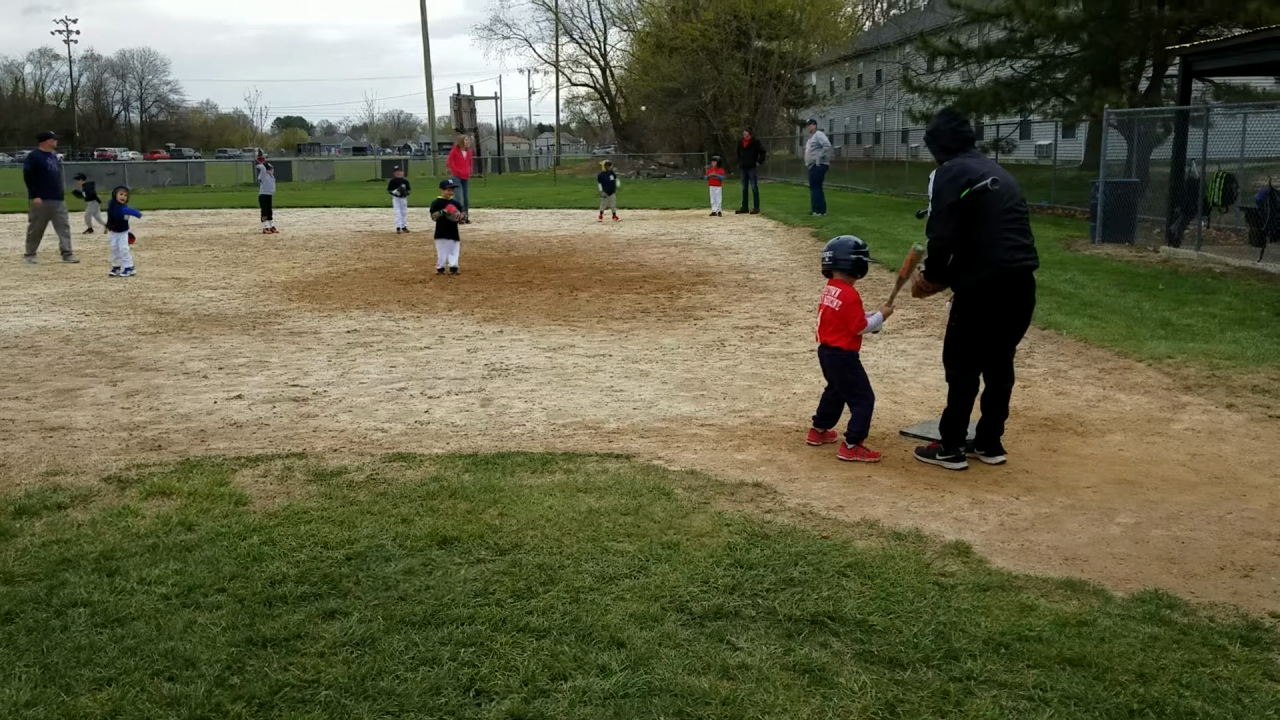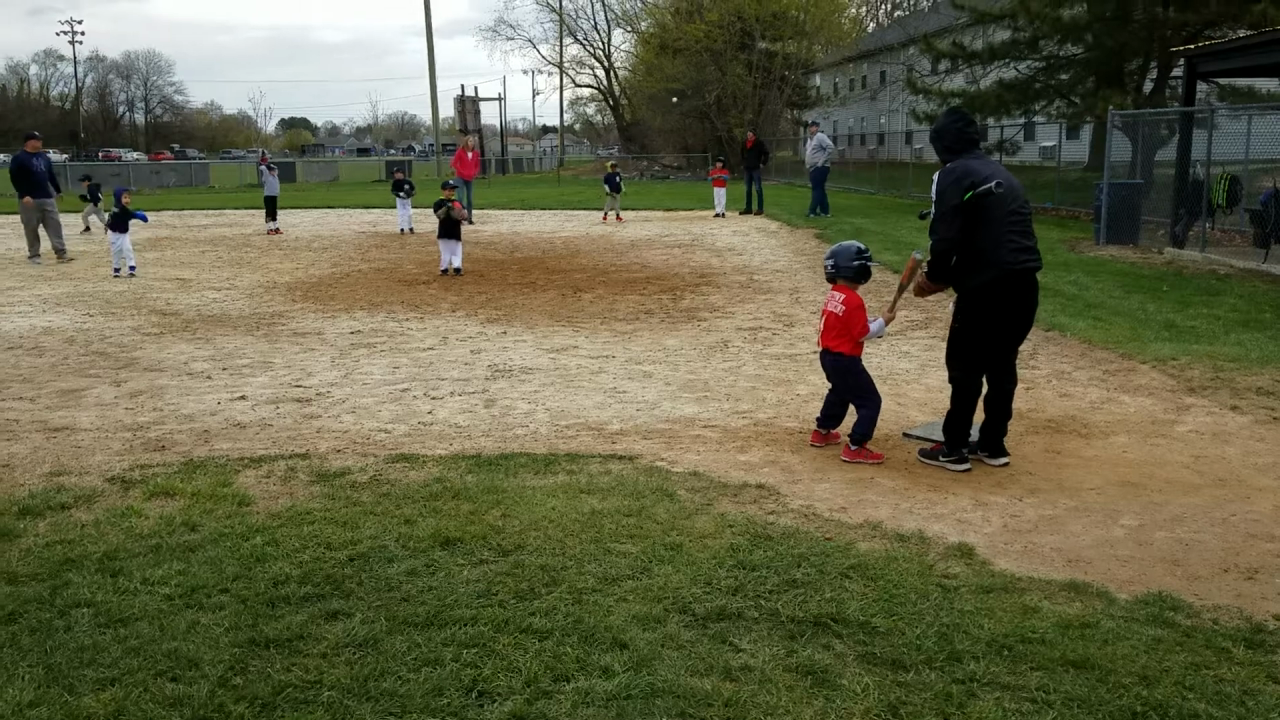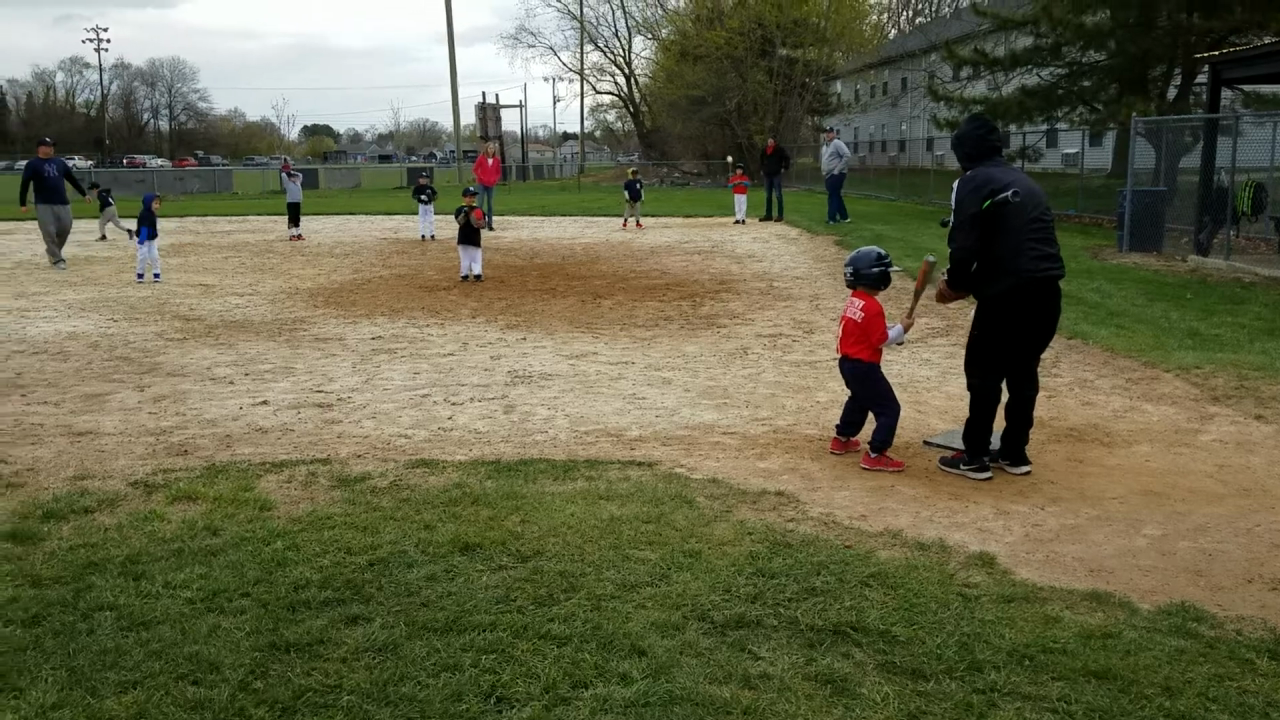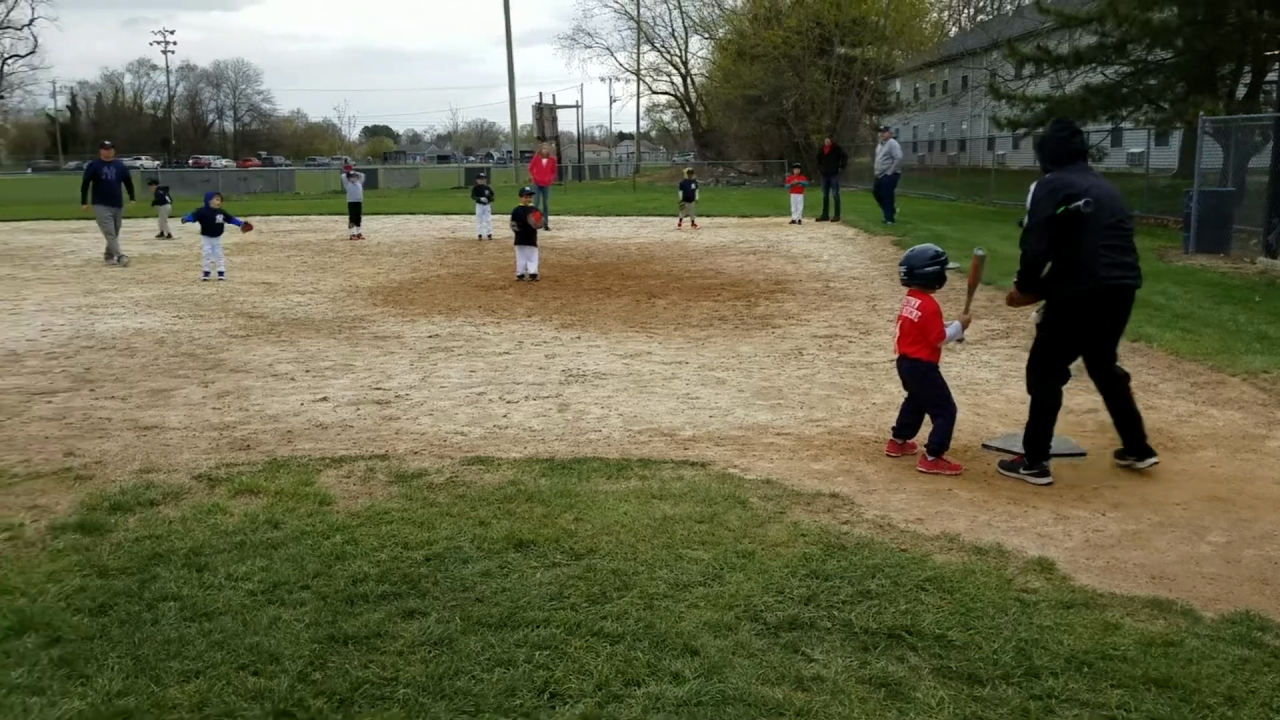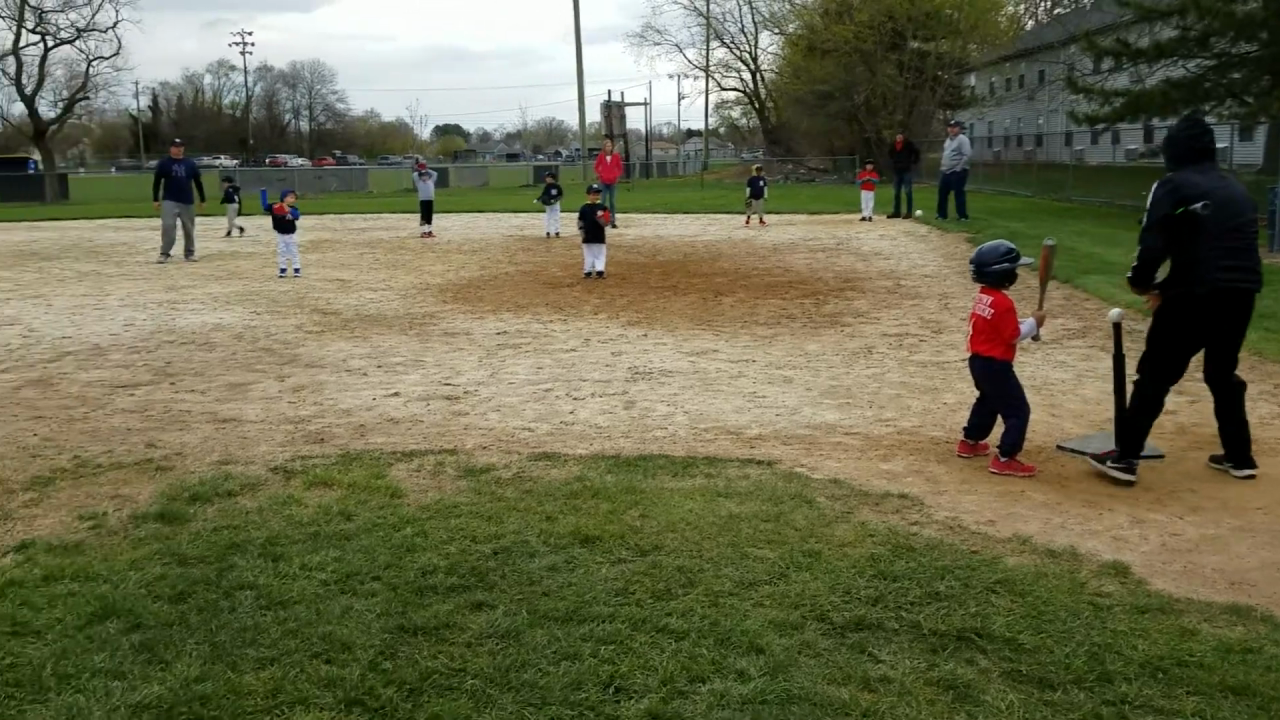
dt=0.3s
person 1, frame 1
left shoulder: (950, 173)
right shoulder: (997, 172)
left elbow: (943, 236)
left wrist: (933, 274)
right wrist: (944, 276)
left hip: (984, 284)
right hip: (1020, 281)
left knee: (963, 364)
right knee: (999, 363)
left ankle: (951, 448)
right ankle: (989, 443)
person 1, frame 2
left shoulder: (953, 174)
right shoulder: (1000, 173)
left elbow: (946, 237)
left wrist: (935, 276)
right wrist: (946, 276)
left hip: (988, 286)
right hip: (1024, 283)
left knee: (966, 366)
right knee: (1002, 365)
left ankle: (955, 450)
right ankle: (993, 445)
person 1, frame 3
left shoulder: (972, 184)
right shoulder: (1024, 181)
left elbow: (964, 245)
left wrist: (954, 283)
right wrist: (968, 283)
left hip: (1009, 291)
right hip: (1047, 289)
left knee: (983, 372)
right knee: (1023, 372)
left ankle: (975, 458)
right ankle: (1013, 454)
person 1, frame 4
left shoulder: (1050, 187)
right shoulder: (1106, 188)
left elbow: (1035, 247)
left wrist: (1025, 287)
right wrist: (1042, 289)
left hip: (1080, 295)
right hip: (1120, 291)
left knee: (1045, 372)
right knee: (1105, 367)
left ankle: (1035, 462)
right ankle: (1137, 448)
person 1, frame 5
left shoulder: (1172, 187)
right shoulder: (1237, 189)
left elbow: (1153, 245)
left wrist: (1138, 280)
right wrist: (1167, 287)
left hip: (1194, 295)
right hip: (1240, 296)
left knee: (1154, 375)
right knee: (1223, 372)
left ankle: (1125, 457)
right ankle: (1239, 457)
person 2, frame 1
left shoulder: (829, 289)
right shoulder: (849, 294)
right elbow: (859, 327)
left wrist: (870, 316)
right wrist: (880, 317)
left hip: (826, 351)
right hip: (843, 355)
left knee: (835, 390)
right knee: (863, 398)
left ankle: (819, 430)
right ankle: (851, 446)
person 2, frame 2
left shoulder: (833, 294)
right shoulder: (853, 300)
right elbow: (862, 334)
left wrist: (874, 321)
right wrist: (882, 323)
left hip: (828, 355)
right hip: (844, 360)
left knee: (840, 392)
right knee: (870, 401)
left ankle: (822, 431)
right ankle: (855, 447)
person 2, frame 3
left shoulder: (853, 300)
right shoulder: (872, 307)
right elbow: (880, 340)
left wrist: (893, 328)
right wrist: (901, 329)
left hip: (847, 362)
right hip: (864, 366)
left knee: (859, 400)
right knee: (889, 409)
left ankle: (842, 438)
right ankle: (875, 455)
person 2, frame 4
left shoulder: (909, 299)
right shoulder: (929, 306)
right elbow: (939, 339)
left wrist: (951, 326)
right wrist: (959, 326)
left hip: (905, 362)
right hip: (922, 366)
left knee: (916, 401)
right knee: (945, 410)
left ankle: (898, 441)
right ankle: (932, 458)
person 2, frame 5
left shoulder: (982, 296)
right shoulder: (1002, 302)
right elbow: (1013, 336)
left wrist: (1025, 323)
right wrist: (1034, 323)
left hip: (978, 360)
right hip: (995, 365)
left knee: (987, 401)
right knee: (1018, 410)
left ankle: (970, 442)
right ankle: (1005, 459)
